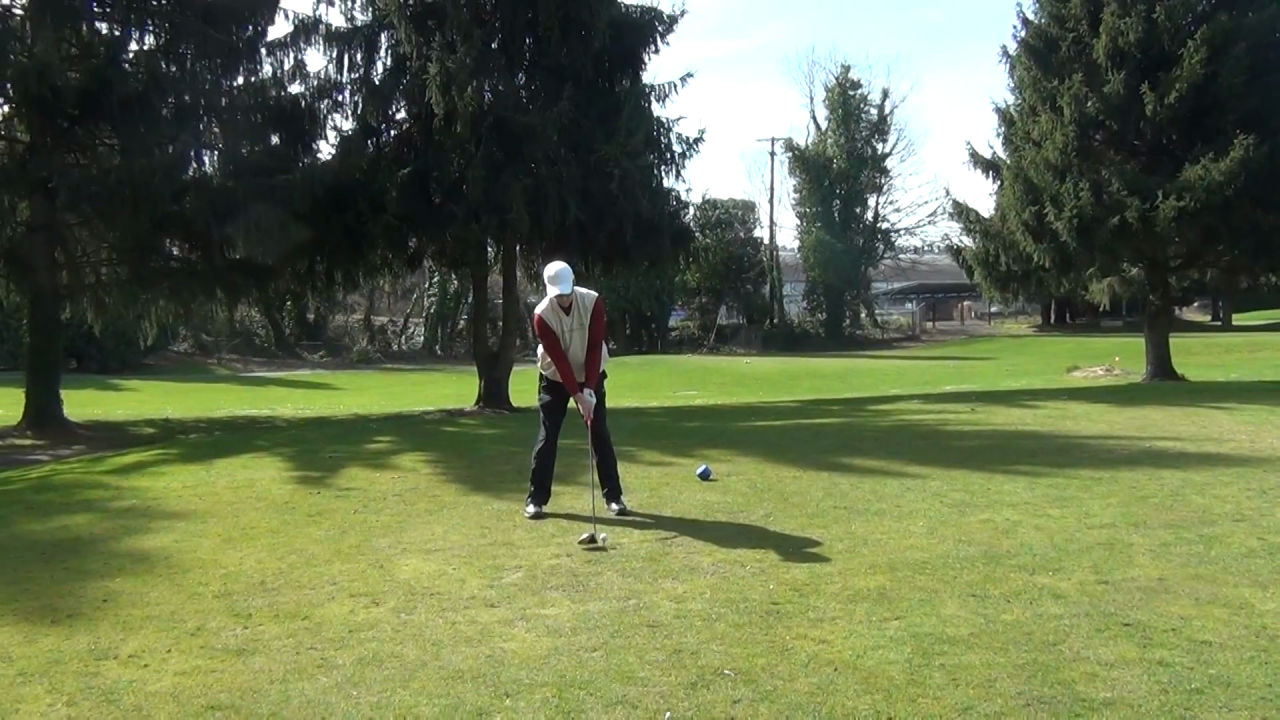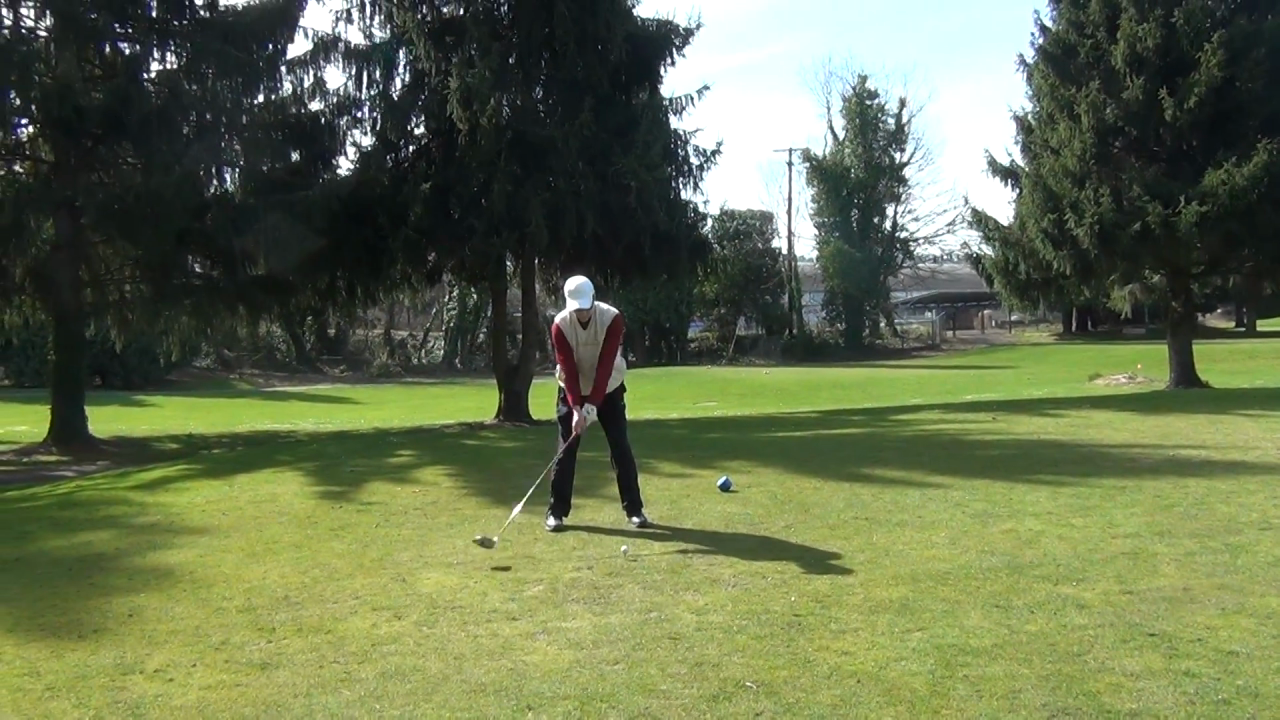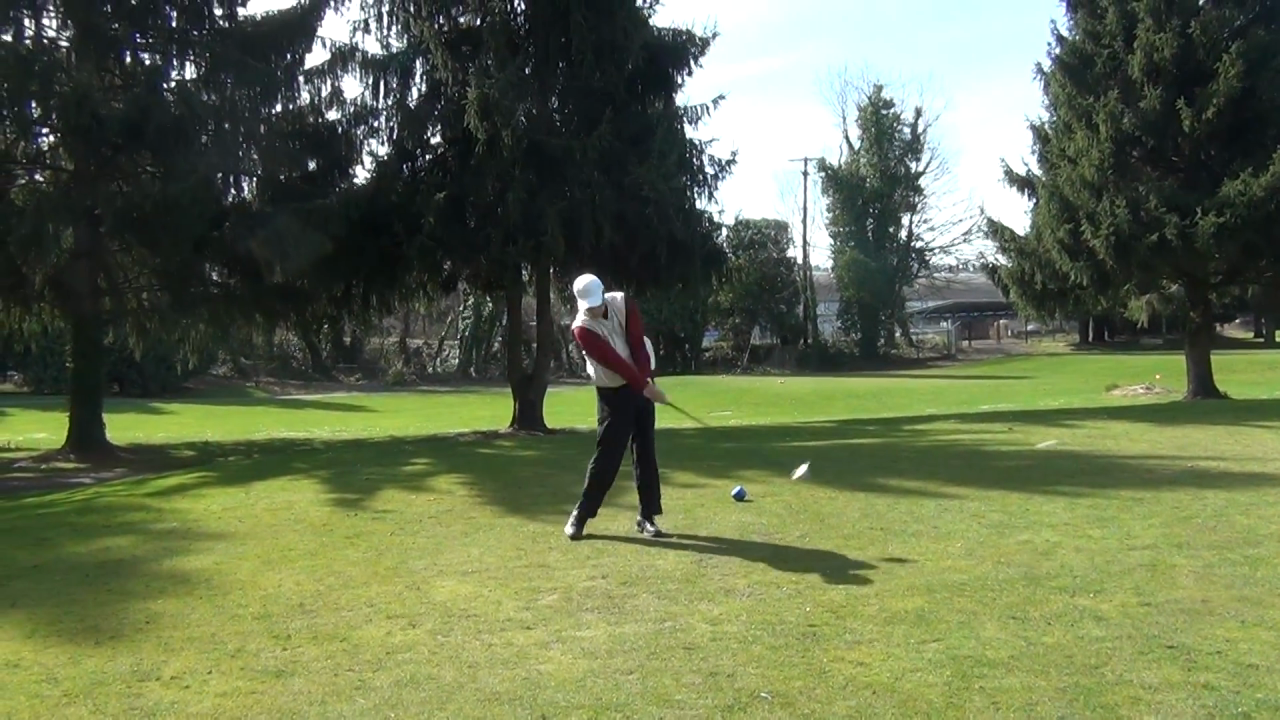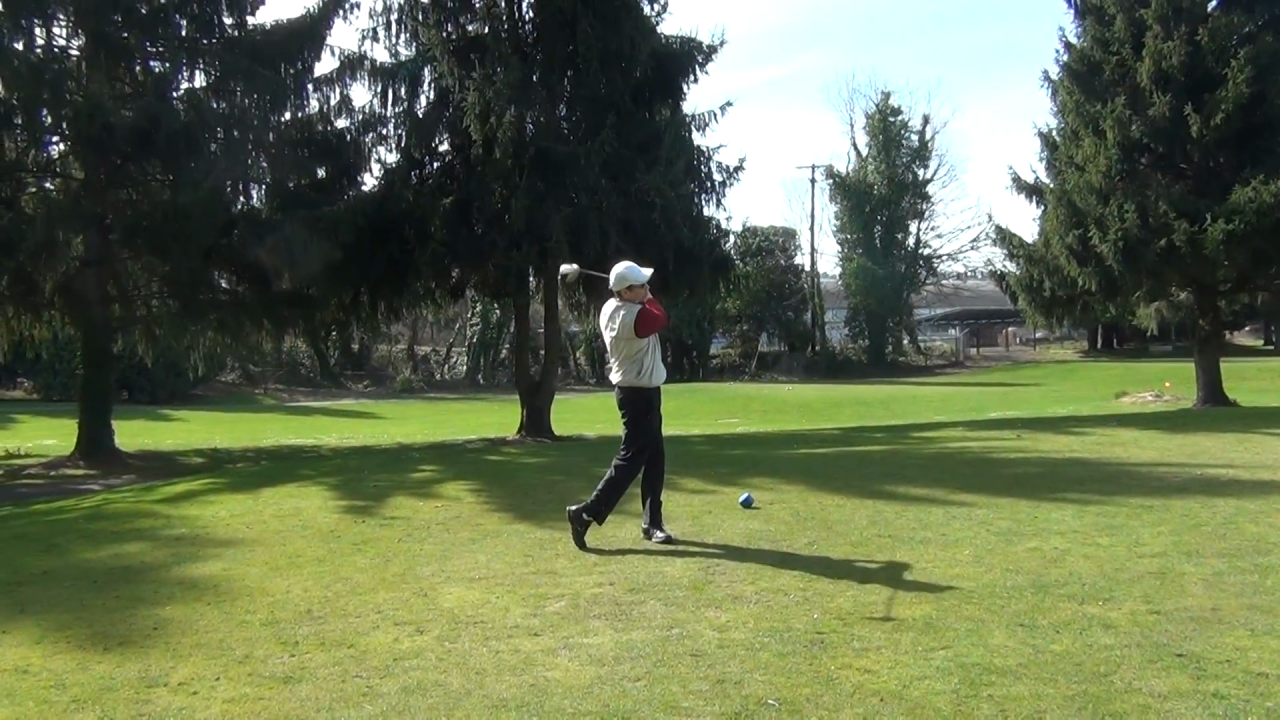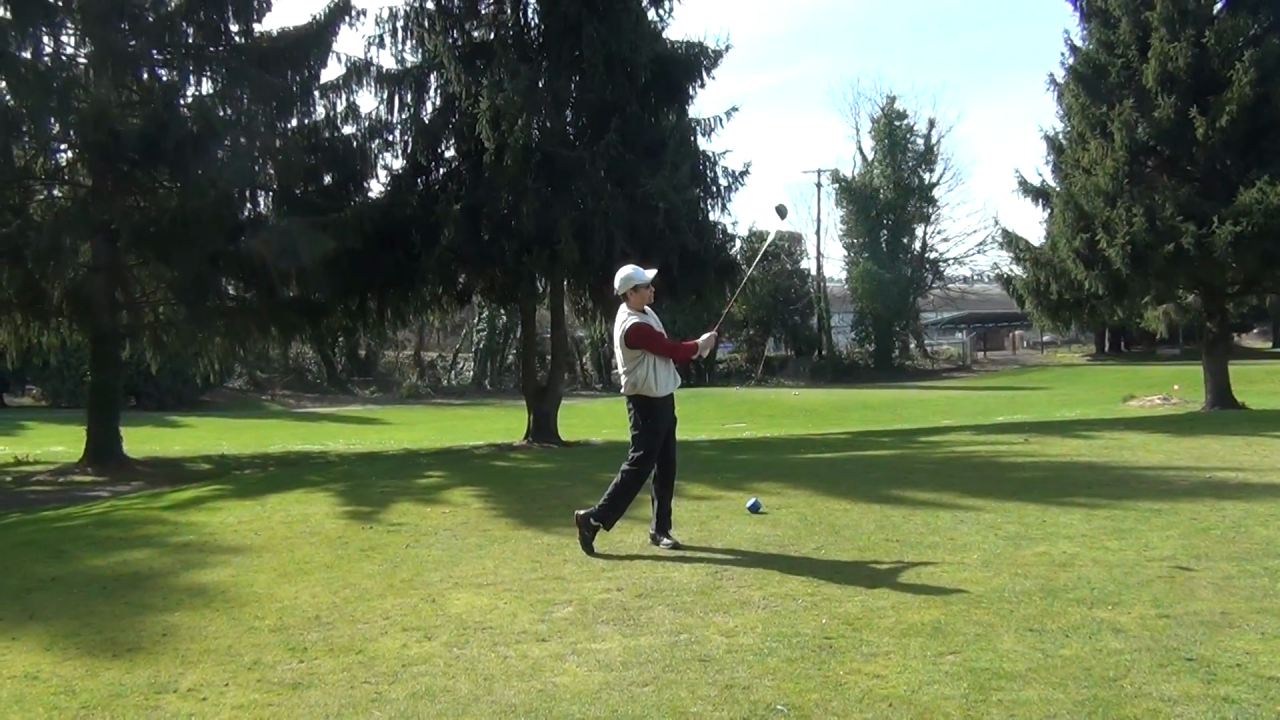
dt=1s
person 1, frame 1
left shoulder: (593, 302)
right shoulder: (542, 314)
left elbow: (595, 348)
right elbow: (558, 359)
left wrist: (589, 389)
right wrist: (577, 395)
left hip: (590, 377)
right hip: (555, 379)
left knee: (600, 434)
right knee: (548, 435)
left ankle: (613, 495)
right ankle: (536, 497)
person 1, frame 2
left shoulder: (612, 319)
right shoulder: (560, 325)
left elbow: (605, 365)
right elbow: (568, 369)
left wrist: (592, 405)
right wrist: (577, 409)
left hip: (608, 391)
right hip: (572, 392)
left knee: (621, 449)
right knee: (566, 450)
left ankle: (634, 508)
right ankle: (556, 511)
person 1, frame 3
left shoulder: (620, 302)
right shoulder: (582, 328)
left elbow: (636, 343)
right elbow: (613, 361)
left wrist: (646, 379)
right wrist: (642, 384)
left hip: (643, 388)
right hip: (613, 393)
left knee: (646, 455)
right knee: (607, 457)
left ankle: (647, 515)
right ankle: (581, 514)
person 1, frame 4
left shoulder: (610, 308)
right shoulder: (637, 317)
right elbow: (661, 318)
left wrist: (643, 297)
right wrist: (648, 298)
left hip: (634, 390)
right hip: (639, 393)
left knee: (654, 457)
right knee: (630, 459)
left ankle: (652, 522)
right ankle: (586, 513)
person 1, frame 5
left shoulder: (644, 312)
right shoulder: (634, 326)
left elbow: (666, 348)
right elbow: (670, 350)
left wrist: (695, 347)
right wrist: (699, 345)
left hip: (661, 398)
right hip: (646, 403)
left knee: (666, 466)
right knee: (639, 466)
left ankle: (660, 528)
right ankle: (594, 518)
